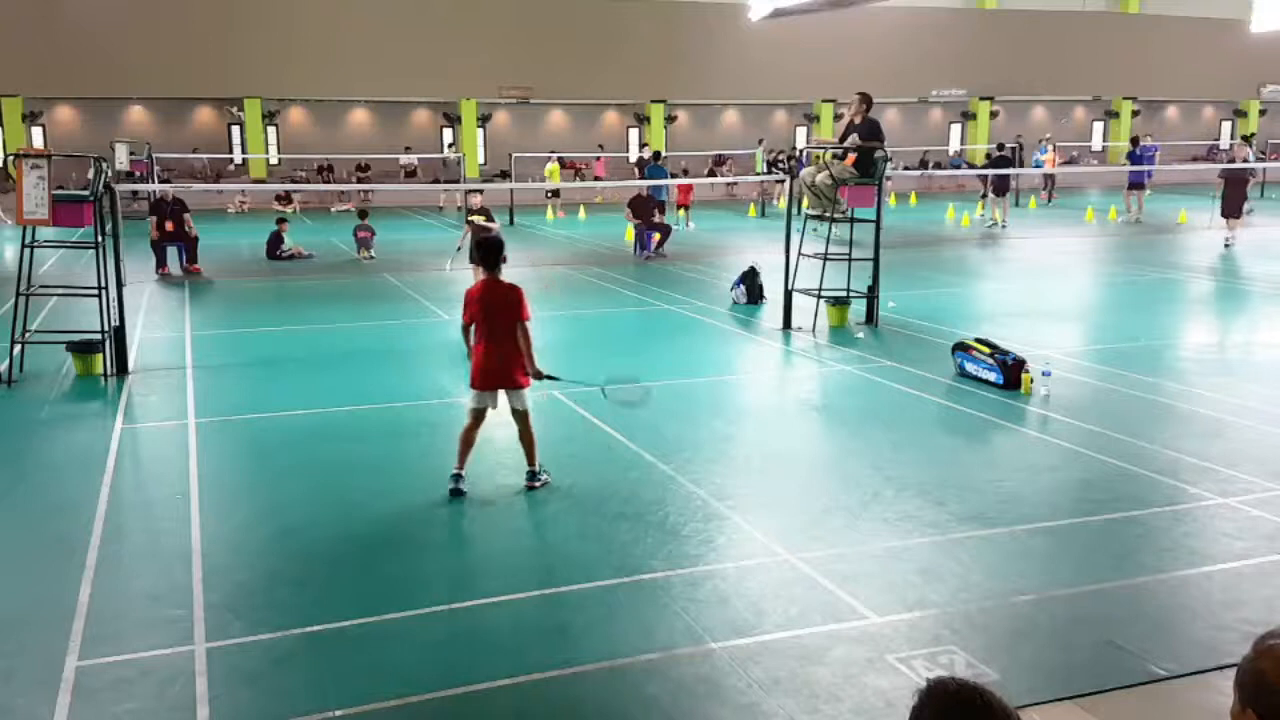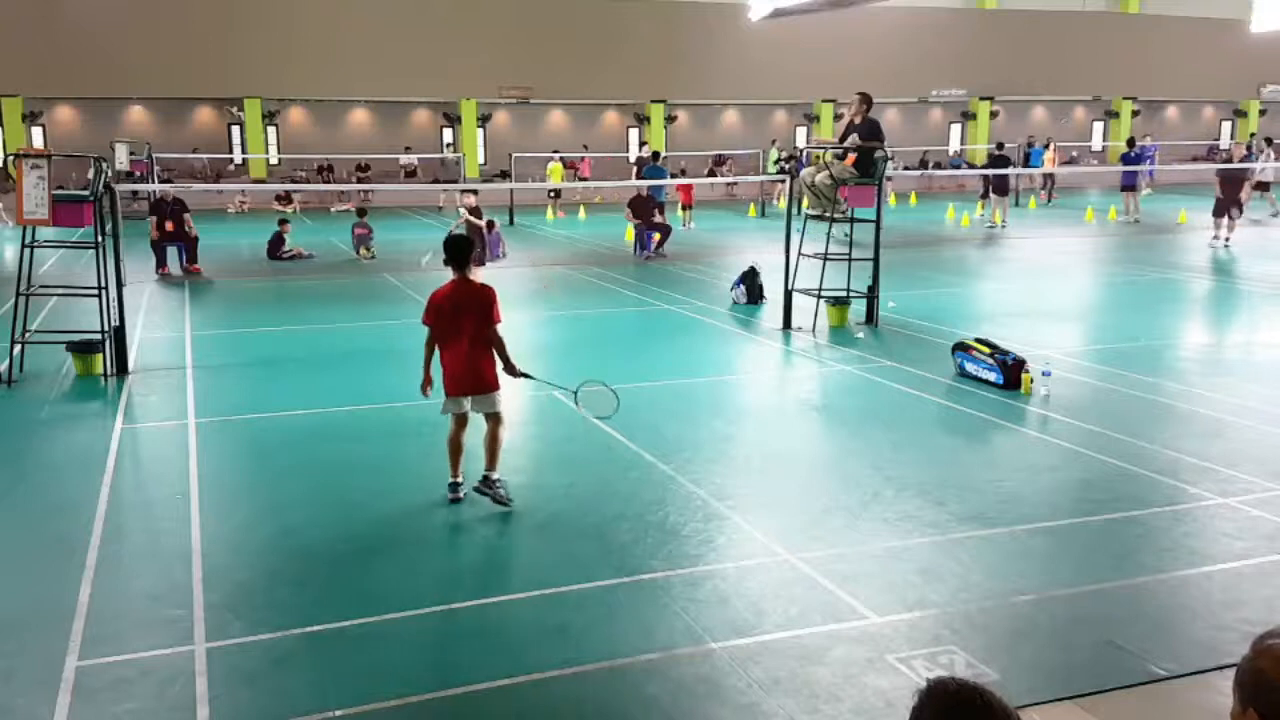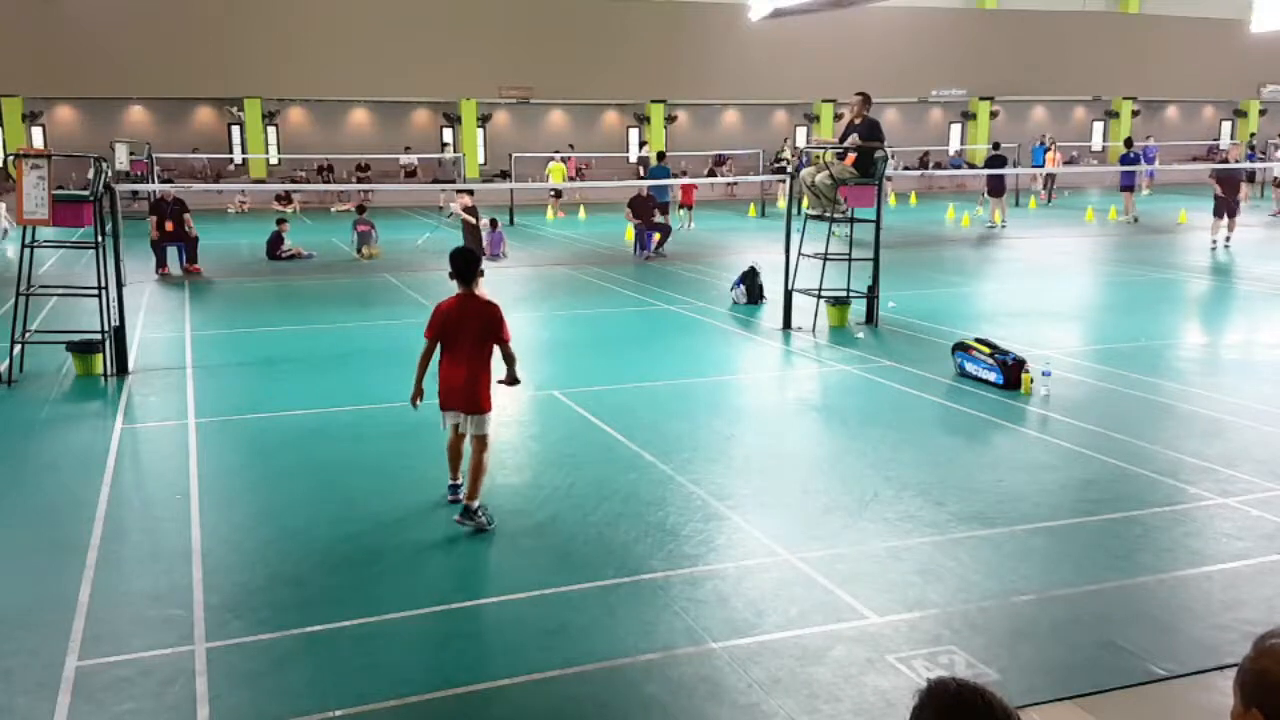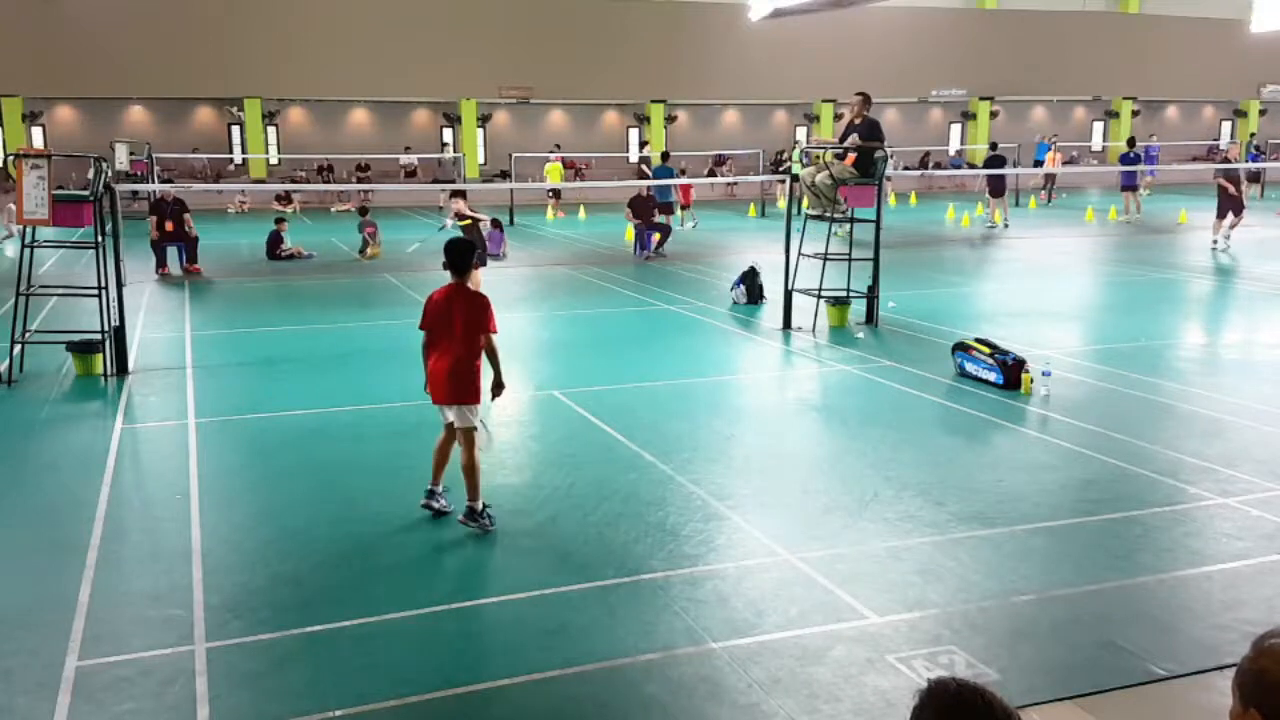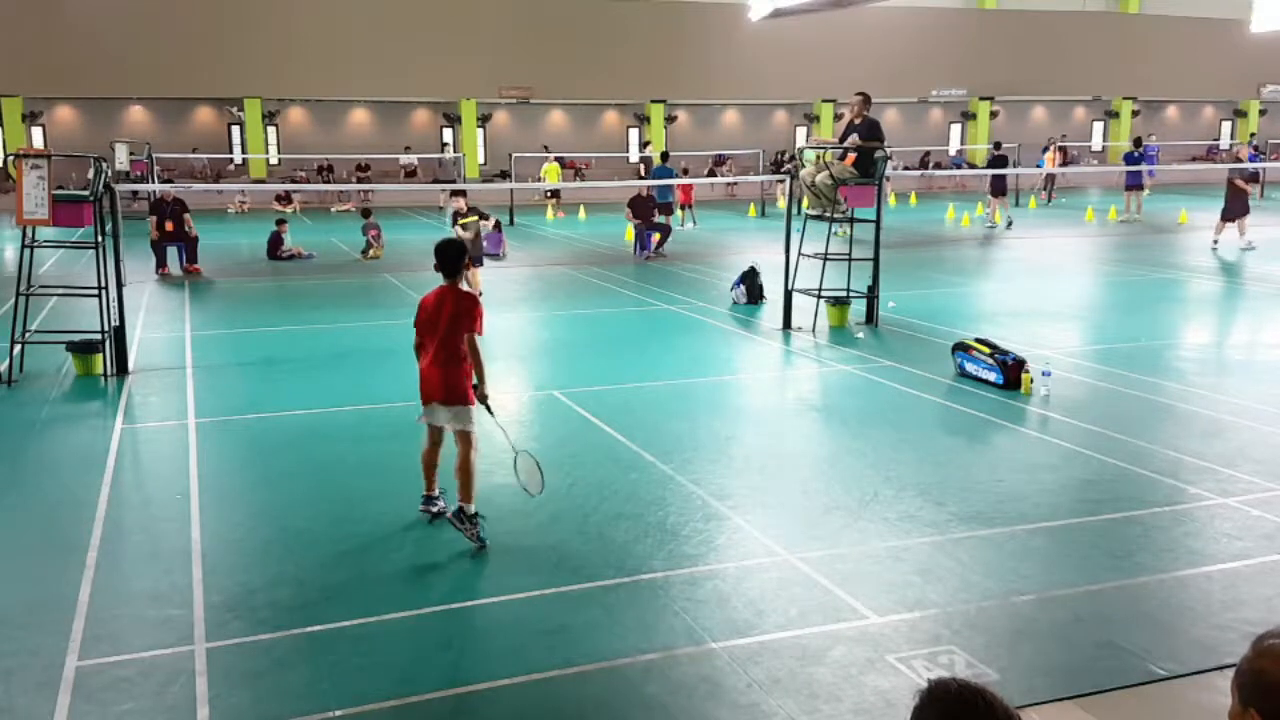
dt=0.3s
person 1, frame 1
left shoulder: (472, 293)
right shoulder: (513, 292)
left elbow: (466, 329)
right elbow: (522, 330)
left wrist: (472, 350)
right wrist: (532, 365)
left hip: (482, 369)
right hip: (512, 368)
left knee: (474, 420)
right knee: (522, 420)
left ankle: (458, 474)
right ankle: (533, 472)
person 1, frame 2
left shoulder: (438, 296)
right shoulder: (486, 293)
left elbow: (431, 339)
right elbow: (493, 335)
left wrist: (427, 373)
right wrist: (508, 363)
left hip: (453, 373)
right hip: (482, 371)
left knee: (458, 425)
right knee: (495, 422)
left ankle: (455, 483)
right ankle: (490, 477)
person 1, frame 3
left shoulder: (442, 310)
right shoulder: (491, 310)
left elbow: (428, 350)
right elbow: (507, 351)
left wrist: (418, 385)
right wrist: (512, 373)
left hip: (449, 386)
right hip: (476, 387)
left knee: (456, 433)
right knee: (480, 445)
left ankle: (455, 485)
right ankle: (470, 507)
person 1, frame 4
left shoulder: (434, 299)
right shoulder: (479, 301)
left elbow: (426, 342)
right elbow: (487, 344)
left wrist: (429, 372)
right wrist: (498, 377)
left hip: (439, 377)
right hip: (463, 378)
left knee: (449, 433)
right knee: (468, 442)
left ankle: (434, 492)
right ankle: (474, 509)
person 1, frame 5
left shoulder: (427, 300)
right shoulder: (470, 301)
left elbow: (417, 344)
right elbow: (470, 344)
right wrist: (480, 381)
left hip: (429, 379)
right hip: (454, 382)
left knee: (435, 436)
right knee: (466, 444)
left ankle: (431, 500)
right ankle: (464, 511)
